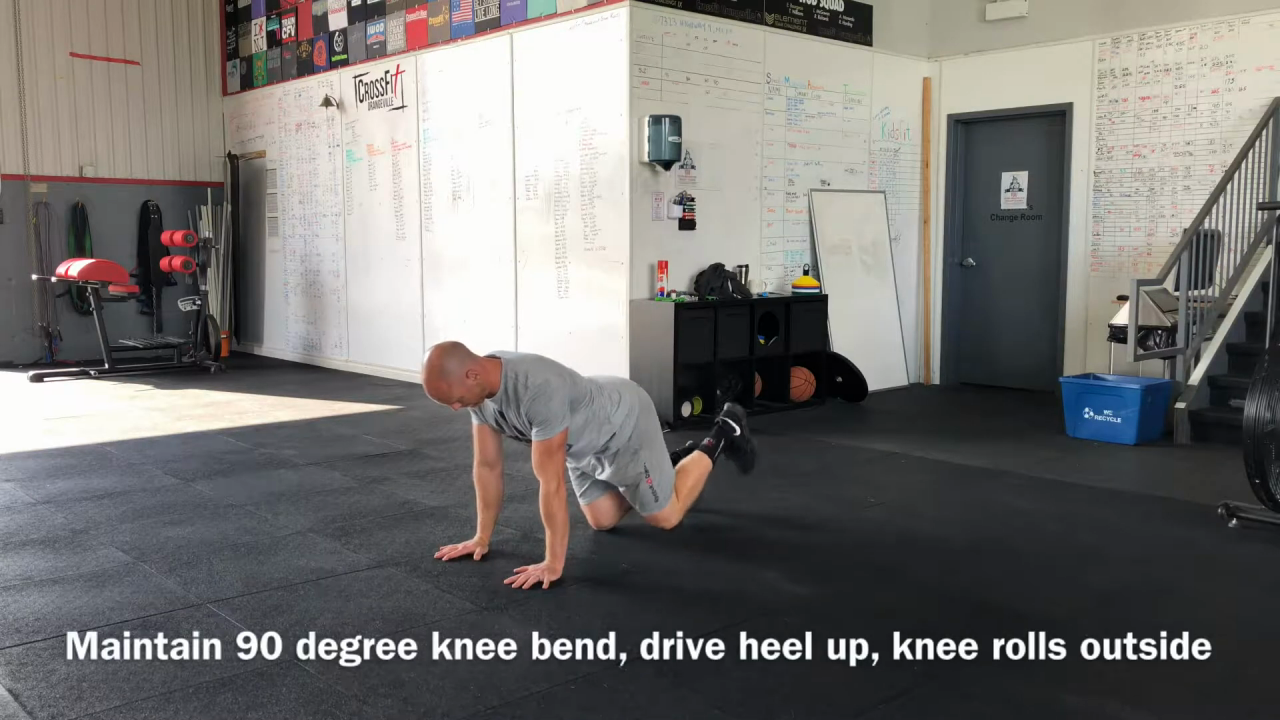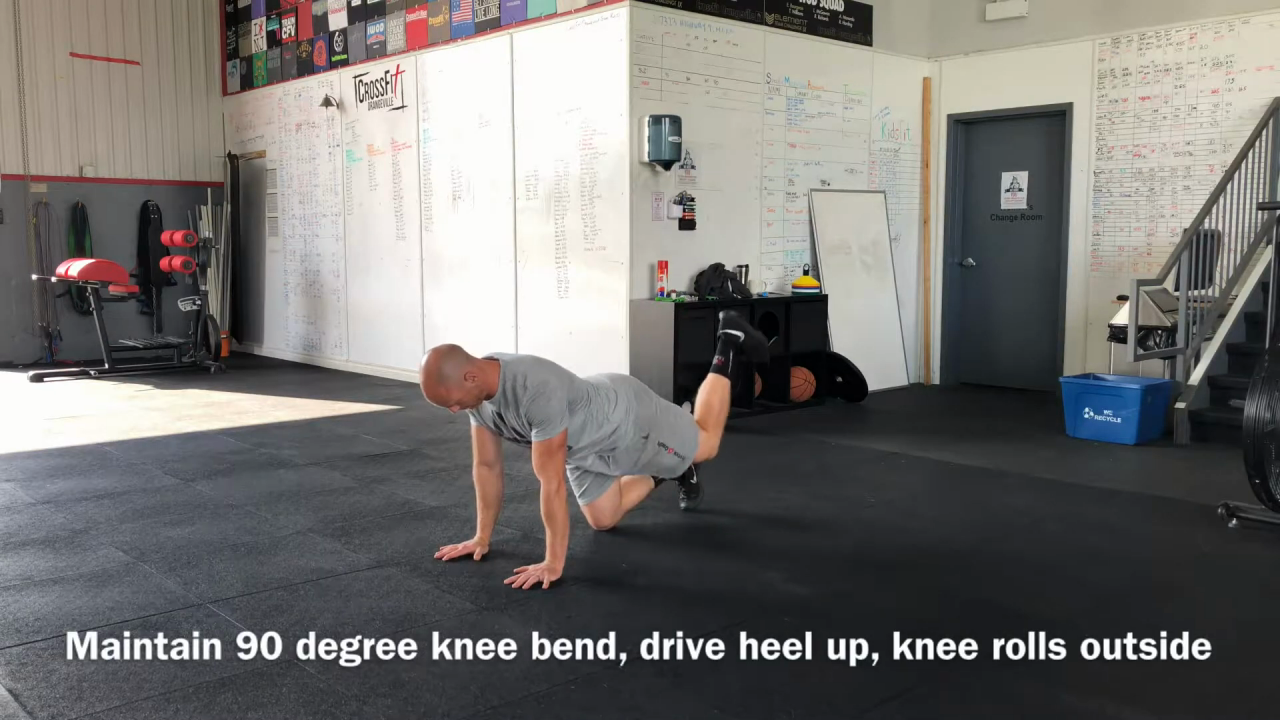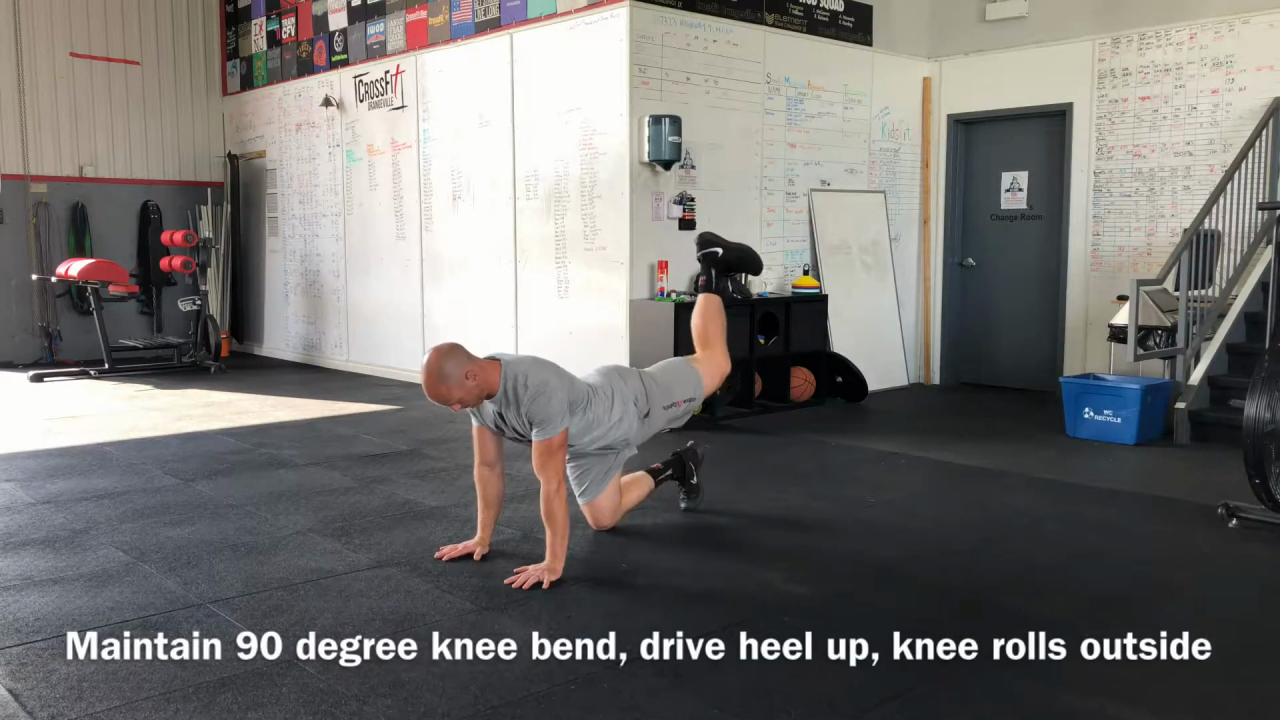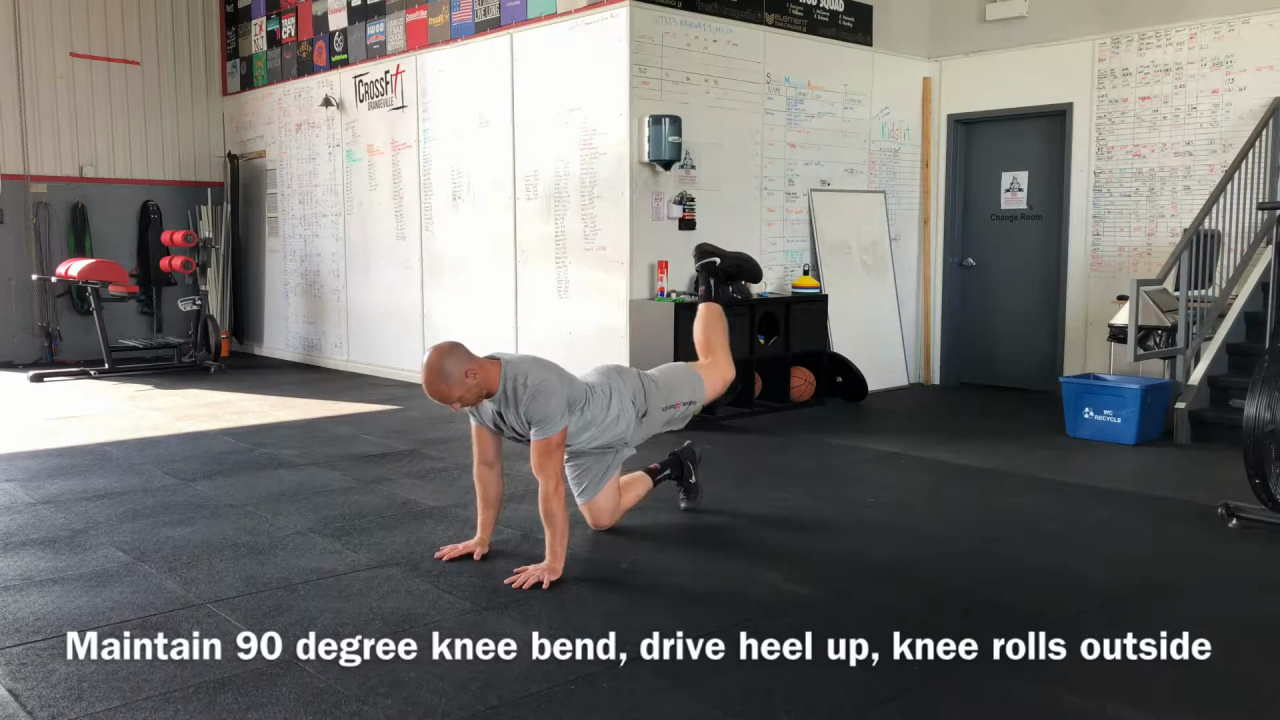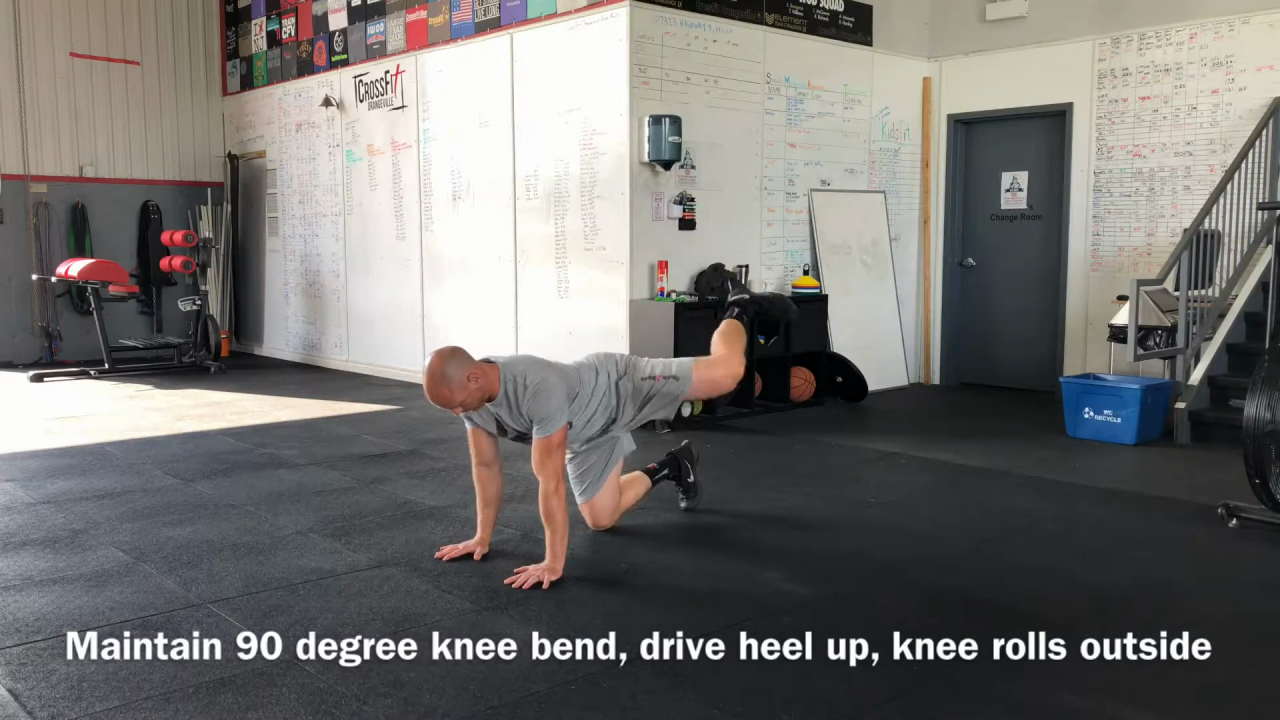
dt=0.4s
person 1, frame 1
left shoulder: (538, 389)
right shoulder: (478, 387)
left elbow: (551, 482)
right elbow: (487, 466)
left wrist: (554, 562)
right wrist: (482, 537)
left hip: (623, 422)
right hip: (586, 440)
left knee: (666, 517)
right knee: (603, 521)
left ankle: (722, 434)
right ankle: (666, 466)
person 1, frame 2
left shoulder: (536, 391)
right shoulder: (476, 391)
left elbow: (552, 483)
right elbow: (487, 468)
left wrist: (553, 563)
right wrist: (482, 539)
left hip: (624, 417)
left knee: (706, 441)
right knee: (604, 519)
left ankle: (728, 343)
right ankle: (668, 473)
person 1, frame 3
left shoulder: (538, 390)
right shoulder: (476, 389)
left elbow: (552, 481)
right elbow: (488, 466)
left wrist: (554, 562)
right wrist: (482, 538)
left hip: (628, 404)
left knee: (715, 365)
right knee: (603, 520)
left ankle: (712, 271)
right ankle: (673, 468)
person 1, frame 4
left shoulder: (537, 390)
right shoulder: (475, 391)
left elbow: (550, 481)
right elbow: (487, 465)
left wrist: (554, 562)
right wrist: (483, 537)
left hip: (626, 405)
left knee: (719, 373)
right knee: (602, 519)
left ankle: (711, 280)
right ankle: (671, 468)
person 1, frame 5
left shoulder: (538, 389)
right shoulder: (471, 395)
left elbow: (551, 481)
right elbow: (486, 467)
left wrist: (554, 561)
right wrist: (482, 536)
left hip: (618, 384)
left knee: (726, 375)
right knee: (602, 519)
left ankle: (740, 312)
right ankle: (670, 467)
